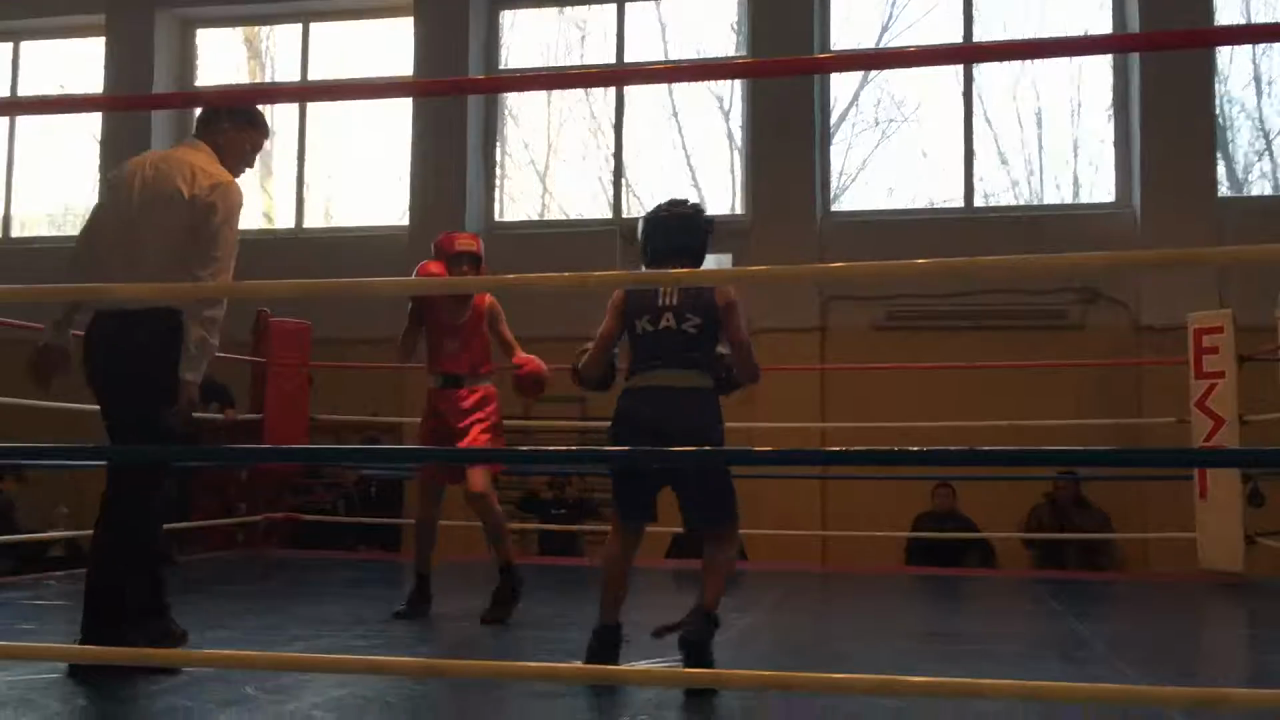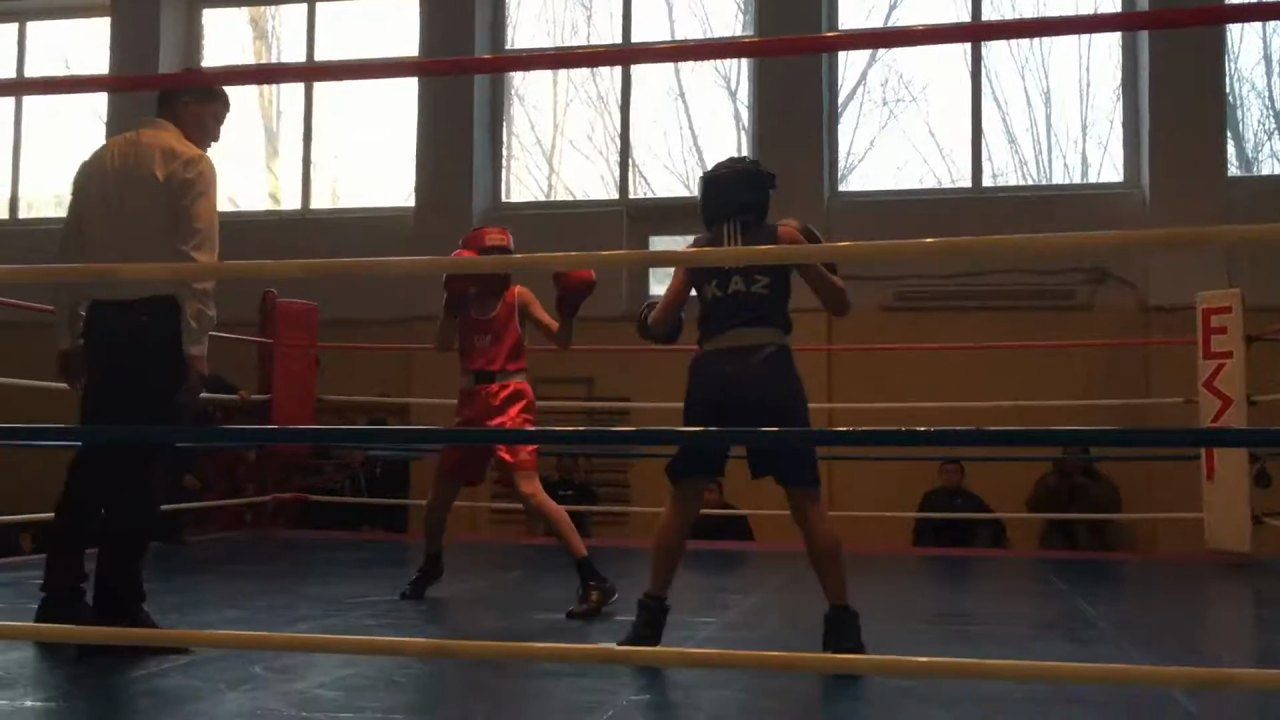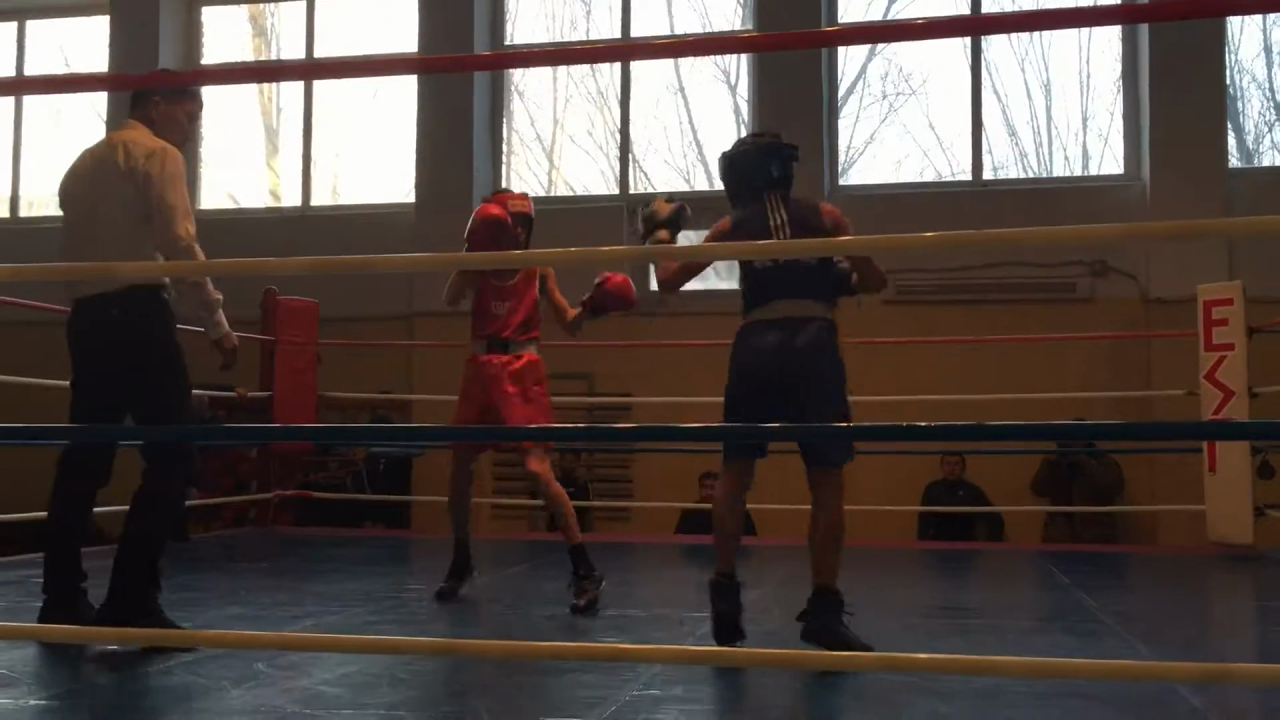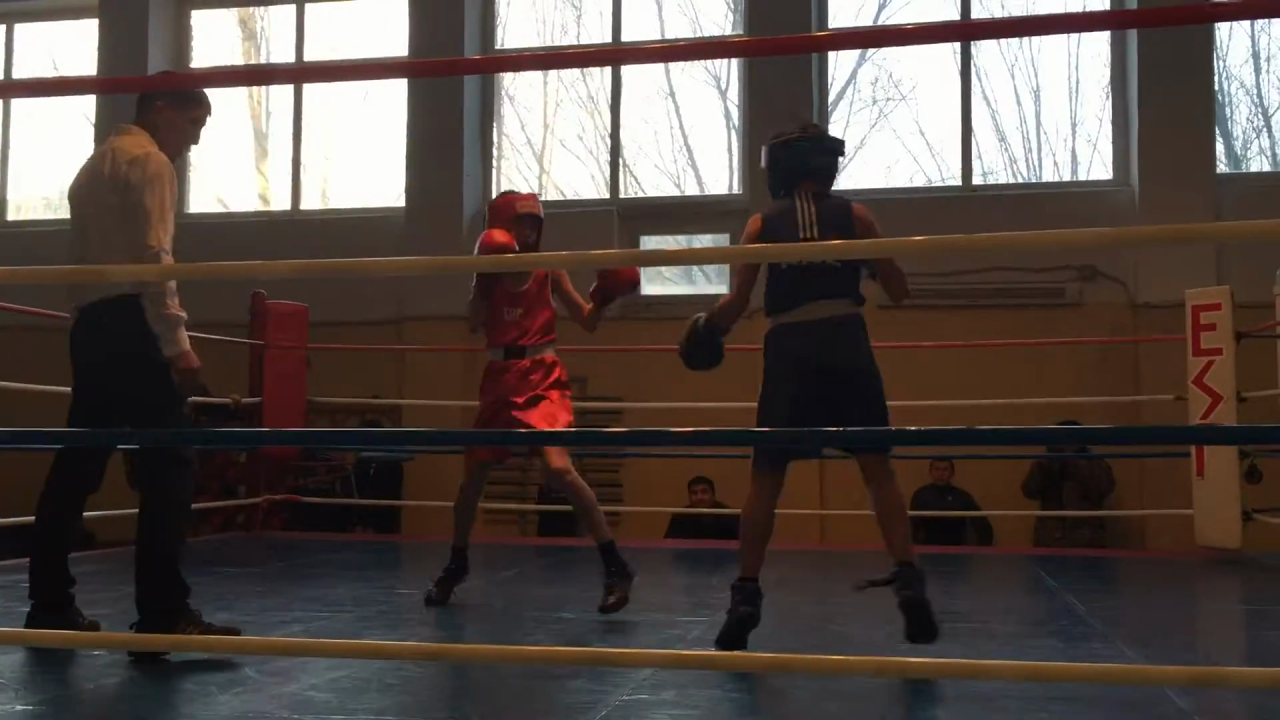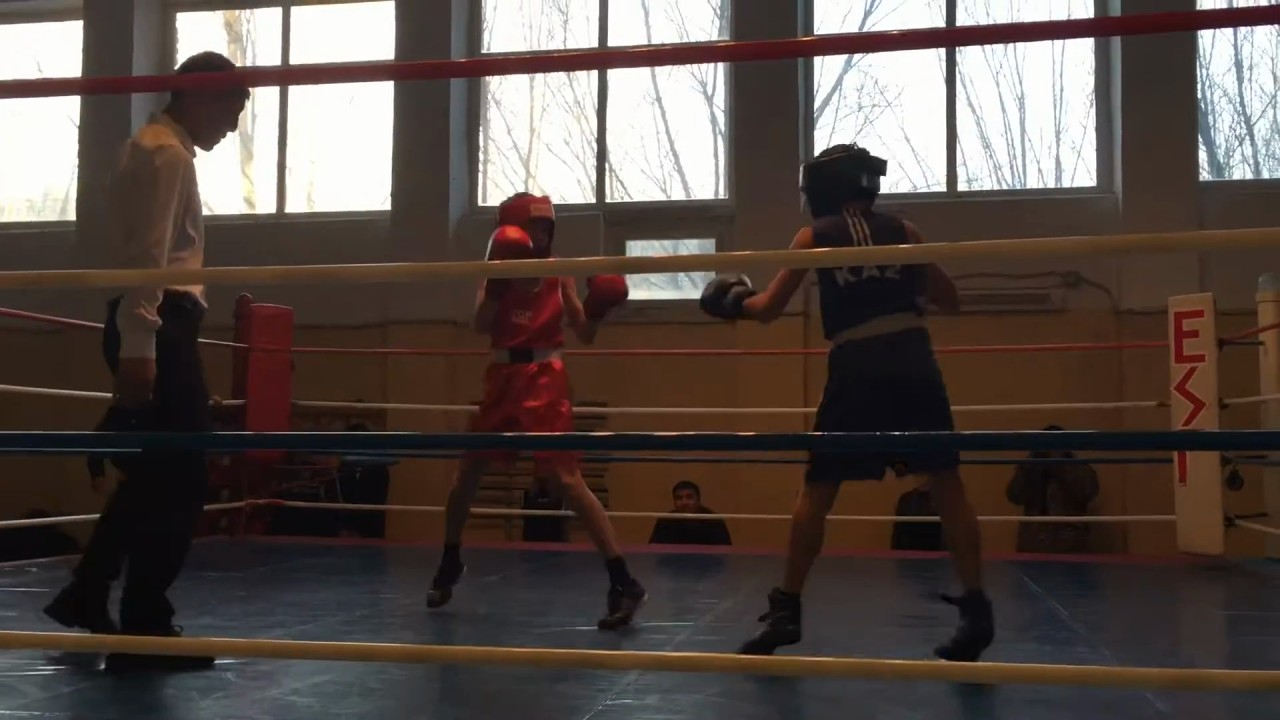
dt=0.3s
person 1, frame 1
left shoulder: (132, 171)
right shoulder: (218, 186)
left elbow: (83, 259)
right elbow: (207, 289)
left wrist: (58, 335)
right wrist: (191, 374)
left hip: (107, 333)
right hip: (155, 337)
left knee: (132, 478)
right knee: (140, 483)
left ankle: (144, 614)
right ankle: (107, 634)
person 1, frame 2
left shoulder: (100, 159)
right shoulder: (189, 163)
left elbow: (70, 254)
right elbow: (196, 262)
left wrist: (70, 335)
right wrist: (196, 346)
left hip: (103, 323)
right hip: (155, 322)
left knee: (95, 460)
right knee: (142, 469)
left ankle: (60, 599)
right ankle: (117, 613)
person 1, frame 3
left shoulder: (83, 164)
right shoulder: (157, 155)
left elbow: (74, 254)
right elbow: (179, 245)
right wrist: (216, 321)
left hip: (88, 318)
right hip: (135, 314)
left knee: (85, 457)
right knee: (172, 456)
left ankle: (63, 599)
right ankle: (131, 602)
person 1, frame 4
left shoulder: (94, 165)
right shoulder: (148, 161)
right elbow: (150, 257)
right wrist: (176, 341)
left hip: (92, 325)
right hip: (129, 326)
left knee: (78, 463)
right knee: (167, 466)
left ankle: (50, 604)
right ankle: (164, 615)
person 1, frame 5
left shoulder: (154, 150)
right shoulder: (165, 153)
right elbow: (148, 257)
right wrist: (140, 344)
left hip: (148, 330)
right hip: (152, 329)
left knee: (155, 470)
right knee: (182, 475)
left ankle: (87, 596)
right ankle: (143, 626)
person 2, frame 1
left shoulder: (628, 292)
right shoulder: (718, 293)
left elbow: (589, 368)
right elbow: (748, 371)
left wrist: (588, 375)
right wrist: (722, 373)
left hip: (638, 412)
right hip: (693, 413)
left knee: (626, 533)
right knee: (721, 541)
left ankle: (606, 639)
right ankle: (699, 624)
person 2, frame 2
left shoulder: (697, 250)
right shoulder: (786, 237)
left elbow: (659, 324)
right elbow: (839, 305)
left wrist: (650, 320)
right wrist: (820, 266)
left hip: (712, 376)
right hip: (770, 374)
left knee: (683, 501)
right knee: (807, 503)
left ankle: (651, 614)
right ankle: (842, 624)
person 2, frame 3
left shoulder: (733, 225)
right shoulder: (823, 215)
left elbow: (670, 281)
right elbow: (874, 280)
left wrist: (660, 238)
left hip: (756, 350)
right hip: (813, 347)
left knee: (735, 475)
right knee: (826, 481)
left ankle: (725, 591)
right ankle: (824, 609)
person 2, frame 4
left shoulder: (763, 222)
right shoulder: (854, 214)
left elbow: (734, 305)
right elbow: (897, 289)
left wrist: (707, 330)
left hip: (790, 349)
right hip: (845, 342)
left knee: (766, 478)
right knee: (878, 471)
left ankle: (746, 596)
right ankle: (909, 582)
person 2, frame 5
left shoulder: (813, 236)
right shoulder: (900, 229)
left elbow: (767, 307)
right elbow: (949, 300)
left wrist: (733, 302)
left hip: (857, 366)
right hip: (913, 360)
left knee: (816, 493)
right knee: (948, 488)
left ankle: (785, 613)
right ankle: (974, 607)
person 3, frame 1
left shoulder: (487, 304)
right shoulder: (431, 304)
left elbow: (512, 349)
right elbow: (404, 355)
left wrist: (526, 365)
right wrist: (416, 311)
left hip: (479, 404)
right hip: (439, 404)
left knee: (478, 490)
right knee: (427, 504)
left ankle: (507, 580)
right ankle: (421, 591)
person 3, frame 2
left shoulder: (519, 296)
right shoulder: (465, 298)
left elbow: (560, 338)
right elbow: (443, 345)
left wrist: (569, 306)
right wrist: (453, 301)
left hip: (512, 400)
right hip: (472, 402)
left knee: (529, 491)
right knee: (440, 495)
left ankle: (593, 580)
right ankle: (431, 566)
person 3, frame 3
left shoulder: (537, 270)
right shoulder: (477, 268)
left elbow: (568, 322)
right elbow: (453, 299)
left wrist: (595, 305)
right wrist: (474, 254)
left hip: (523, 373)
right hip: (481, 372)
left knee: (538, 472)
right knee: (460, 470)
left ankle: (584, 569)
right ankle: (460, 562)
person 3, frame 4
left shoulder: (549, 270)
right shoulder: (488, 271)
left elbow: (587, 320)
right elbow: (474, 324)
left wrist: (602, 297)
right wrist: (485, 280)
left hip: (542, 377)
right hip: (499, 376)
left knee: (559, 468)
right knee: (473, 477)
left ankle: (615, 565)
right ankle: (457, 564)
person 3, frame 5
left shoulder: (559, 274)
right shoulder: (498, 271)
left elbow: (585, 334)
right elbow: (482, 325)
left wrist: (597, 308)
right wrist: (496, 279)
left hip: (546, 382)
right hip: (503, 381)
left knee: (569, 482)
right knee: (466, 479)
left ankle: (623, 583)
right ankle: (449, 566)
